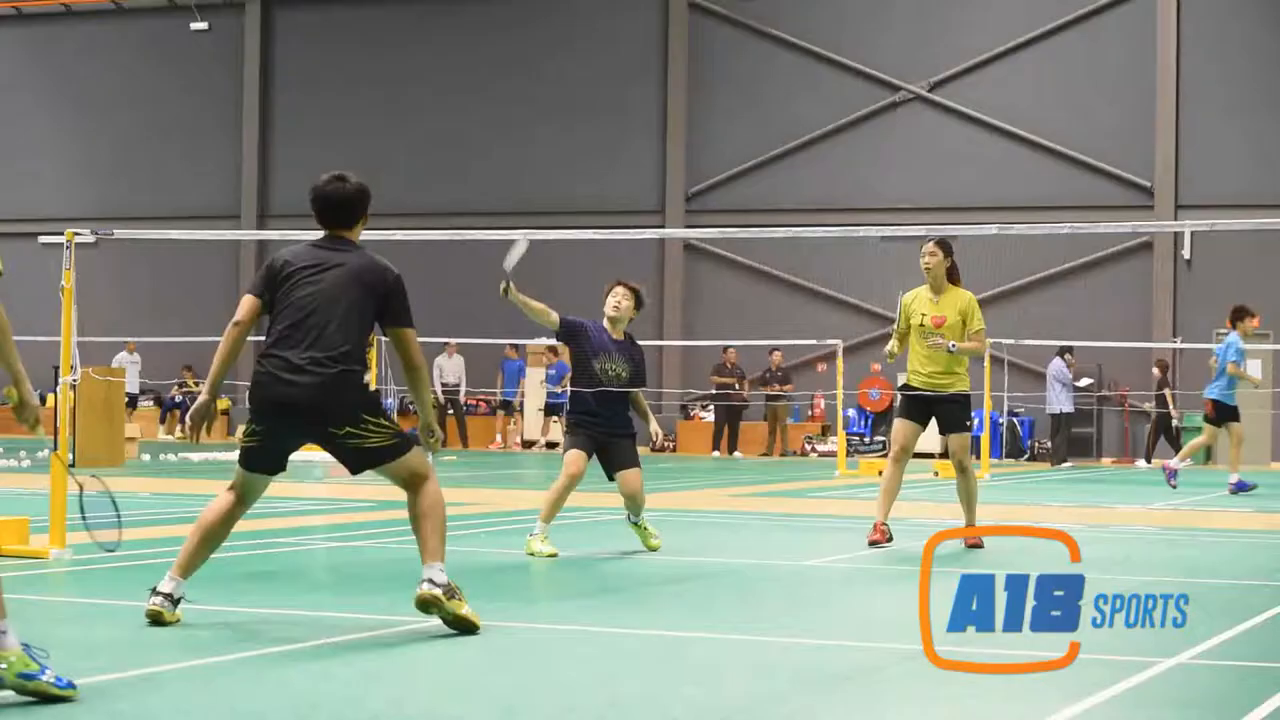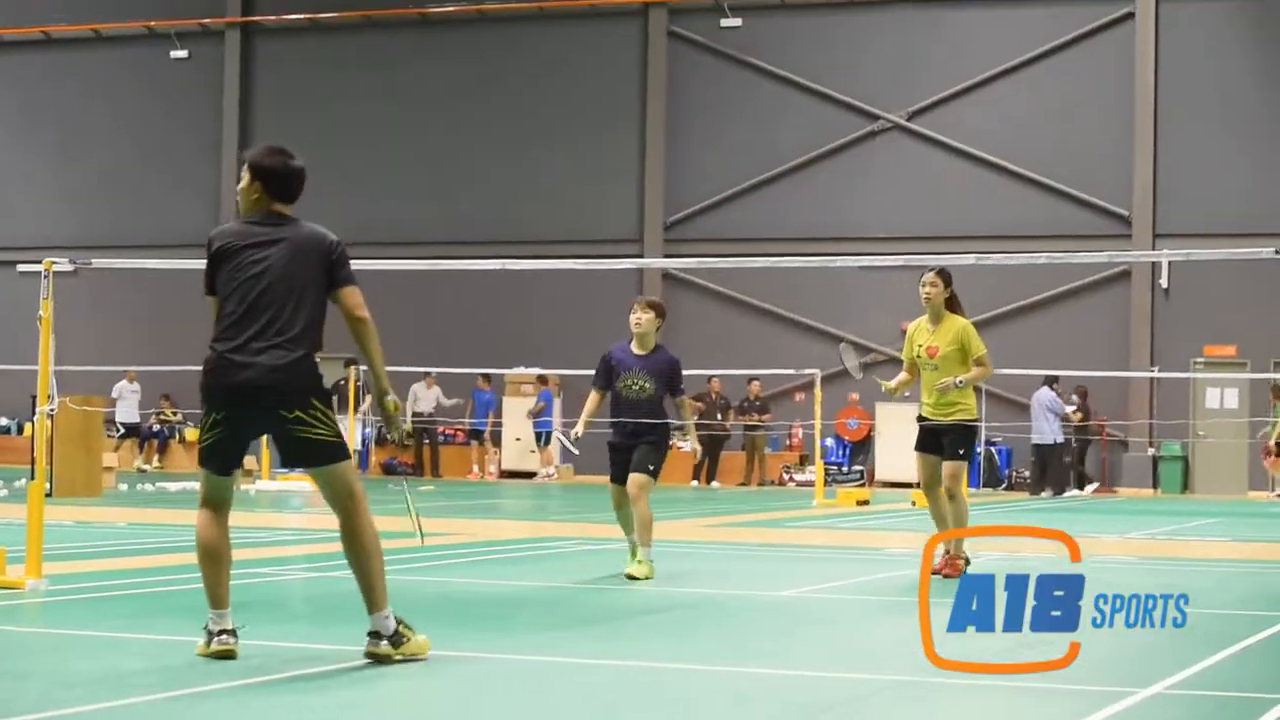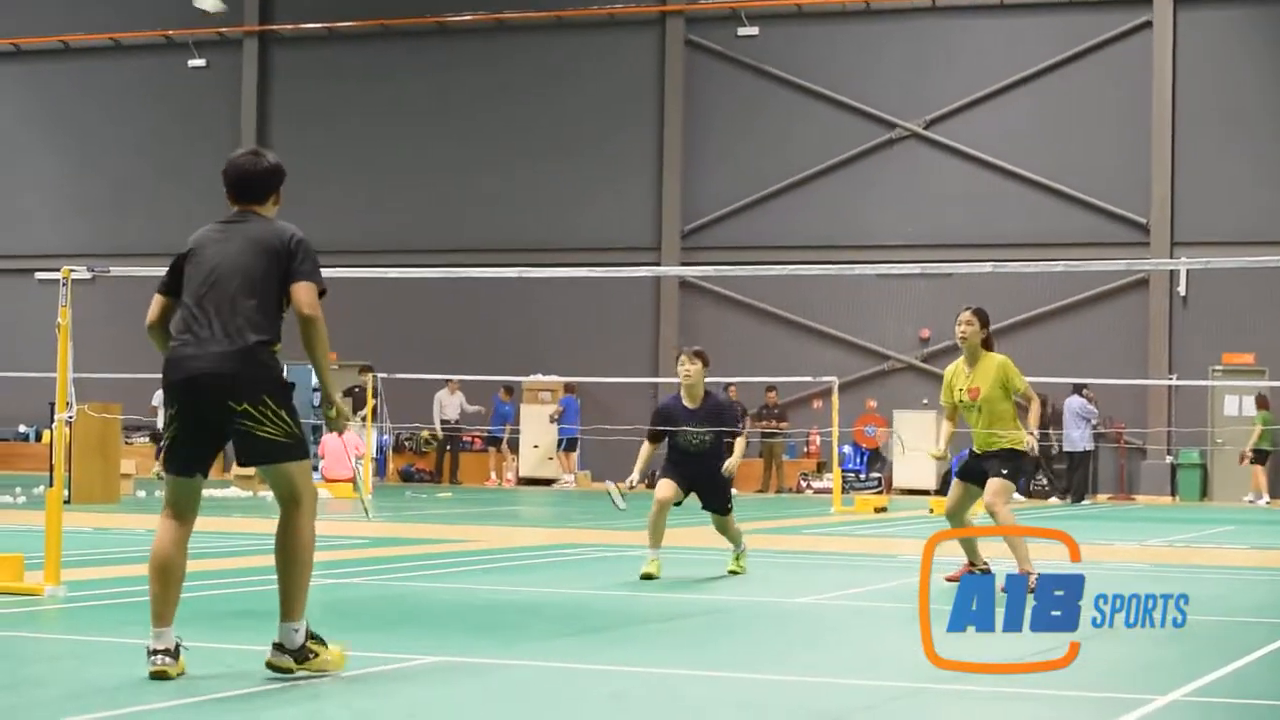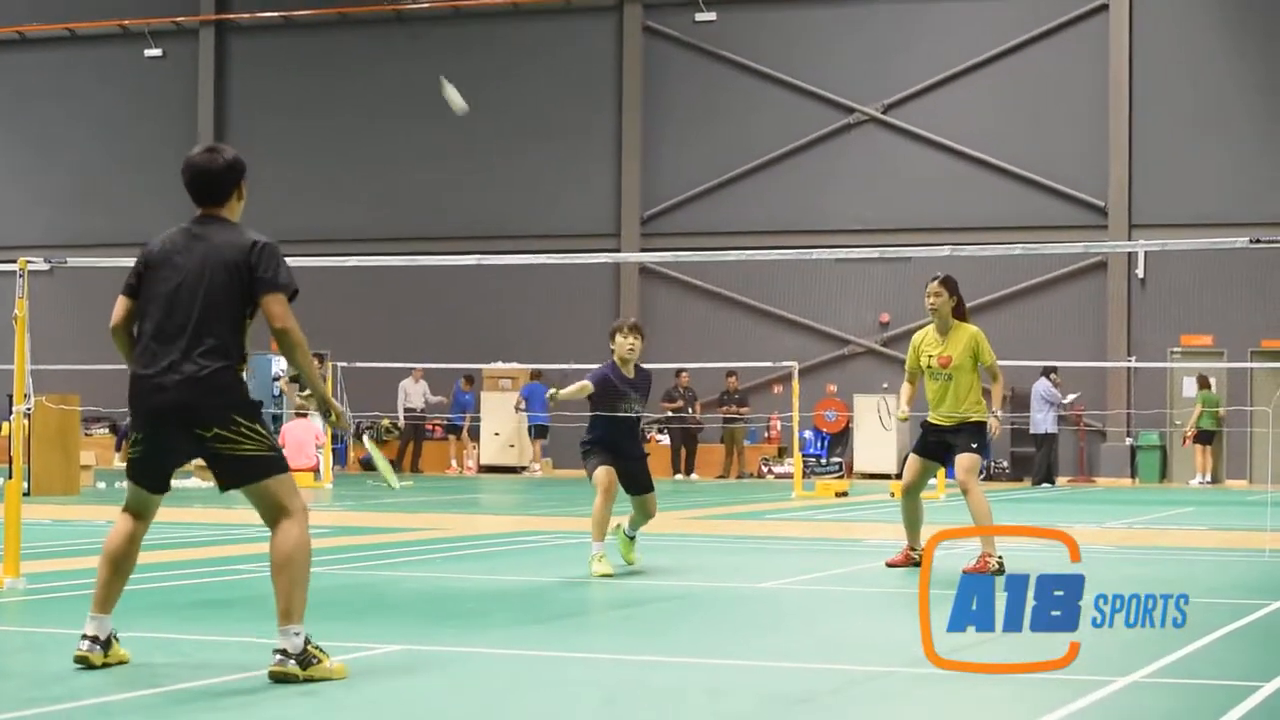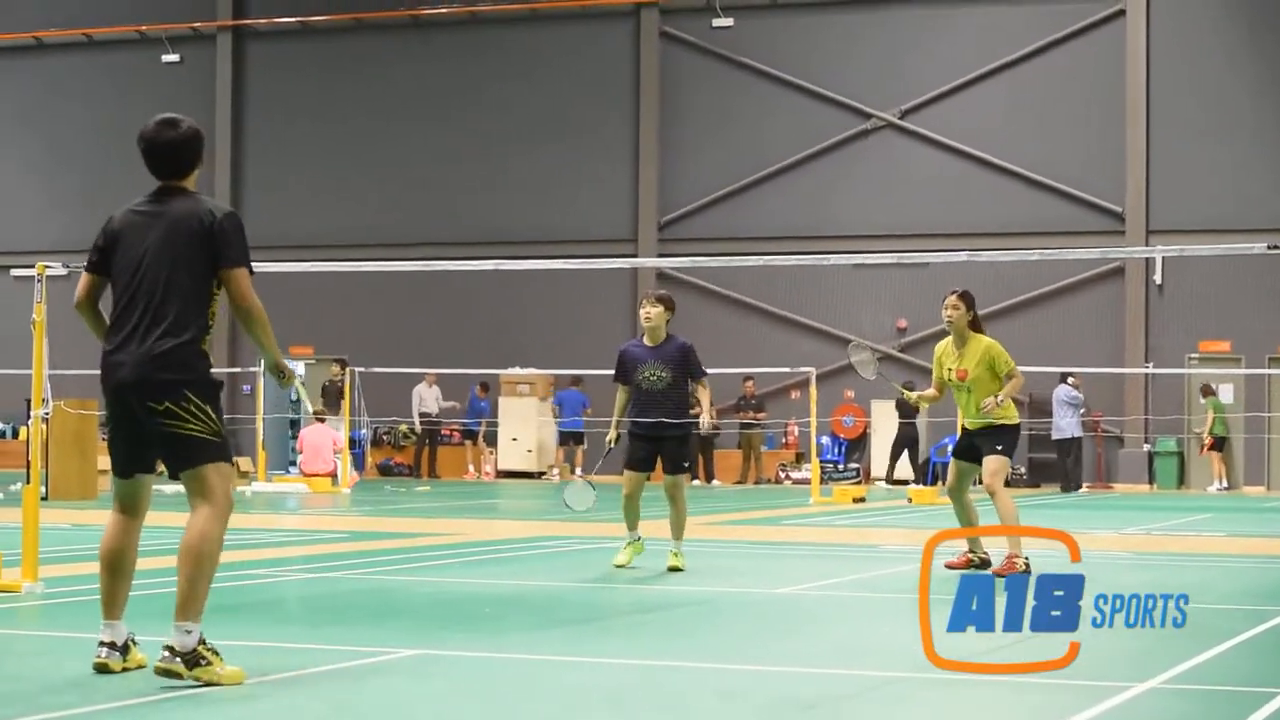
dt=0.7s
person 1, frame 1
left shoulder: (283, 260)
right shoulder: (382, 274)
left elbow: (239, 323)
right elbow: (413, 360)
left wrist: (209, 391)
right wrist: (425, 418)
left hip: (272, 396)
right hip: (339, 398)
left knee: (239, 492)
right knee: (421, 478)
left ankle: (167, 591)
right ankle: (436, 584)
person 1, frame 2
left shoulder: (222, 240)
right shoulder: (322, 244)
left elbow: (220, 317)
right elbow: (359, 317)
right wrist: (384, 390)
left hip: (225, 383)
right hip: (293, 383)
left knee: (213, 503)
right knee: (350, 500)
left ankle: (220, 629)
right ankle: (384, 630)
person 1, frame 3
left shoulder: (198, 241)
right shoulder: (289, 239)
left elbow: (155, 320)
right elbow: (307, 312)
right wrist: (330, 389)
left hip: (184, 377)
right hip: (248, 375)
left knee: (177, 512)
right knee: (299, 499)
left ankle: (162, 647)
right ankle: (291, 640)
person 1, frame 4
left shoulder: (158, 247)
right shoulder: (254, 248)
left elbow: (119, 325)
right elbow: (282, 325)
right wrist: (322, 394)
left hip: (151, 400)
right hip: (215, 399)
left knee: (136, 511)
right knee: (289, 513)
left ankle: (95, 635)
right ankle: (292, 647)
person 1, frame 5
left shoulder: (119, 221)
right shoulder: (216, 218)
left elbow: (83, 299)
right elbow: (242, 297)
right wrist: (275, 357)
left hip: (120, 376)
right hip: (178, 375)
left knee: (127, 506)
right knee: (212, 500)
left ankle: (112, 641)
right ankle: (183, 646)
person 2, frame 1
left shoulder: (965, 300)
right shoulder: (910, 299)
left elbow: (980, 345)
right elbow: (898, 337)
left wrist: (952, 347)
right wrist: (892, 347)
left hip: (953, 389)
right hip: (916, 386)
left knee: (961, 461)
right knee: (898, 452)
left ankle: (971, 528)
right ankle: (880, 525)
person 2, frame 2
left shoulder: (961, 327)
right shoulder: (914, 329)
left elbow: (985, 367)
right elbow: (909, 371)
left wrist: (958, 381)
right wrist: (894, 384)
left hip: (959, 417)
right hip: (929, 416)
left knee: (951, 487)
right knee: (928, 487)
left ankle: (957, 556)
right ankle: (949, 549)
person 2, frame 3
left shoulder: (1001, 364)
right shoulder: (951, 372)
left elbow: (1033, 401)
right elbow: (949, 418)
left wrist: (1030, 434)
right wrist: (942, 445)
left hip: (1010, 449)
right hip: (979, 450)
left knee: (993, 504)
right knee: (952, 510)
left ankle: (1028, 573)
right ankle: (977, 563)
person 2, frame 4
left shoulder: (972, 335)
right shoulder: (919, 338)
left elbow: (996, 377)
right elbow: (910, 381)
left wrist: (995, 412)
right wrist: (904, 405)
left hip: (970, 423)
right hip: (935, 424)
left knee: (966, 481)
right knee: (909, 486)
left ankle: (991, 557)
right ankle: (914, 550)
person 2, frame 5
left shoulder: (987, 346)
right shoulder: (942, 349)
left elbow: (1017, 378)
right elbow: (937, 391)
left wrist: (999, 398)
right wrist: (920, 396)
left hip: (1001, 425)
right hip: (971, 427)
left knee: (993, 484)
right knee: (954, 488)
left ankle: (1017, 558)
right ankle: (977, 552)
person 3, frame 1
left shoulder: (635, 351)
right shoulder: (584, 331)
right elbow: (548, 316)
left wrist: (651, 421)
right wrist: (516, 296)
left hip: (619, 431)
right hip: (582, 423)
left knee: (635, 492)
right knee: (573, 471)
left ankle: (637, 521)
right ankle: (538, 534)
person 3, frame 2
left shoulder: (668, 361)
right shoulder: (613, 356)
left elbow: (680, 400)
right elbow: (598, 393)
left wrist: (692, 436)
right wrist: (581, 423)
left hip: (652, 437)
right hip: (620, 438)
left knee: (636, 492)
right knee: (619, 500)
left ankle: (644, 560)
right ankle: (634, 541)
person 3, frame 3
left shoulder: (720, 406)
right shoulder: (666, 408)
left elbow: (740, 437)
right elbow: (651, 443)
left wrist: (735, 459)
right wrist: (636, 473)
left hip: (712, 473)
right hip: (678, 468)
left knee: (724, 525)
right knee: (662, 499)
left ankle: (739, 552)
right ankle: (652, 559)
person 3, frame 4
left shoulder: (645, 377)
right shoulder: (604, 375)
right elbow: (583, 387)
right wrist: (561, 393)
left hip: (630, 451)
right hip: (600, 448)
left knee: (648, 510)
right knee: (608, 487)
left ankle: (627, 533)
right ankle: (597, 555)
person 3, frame 5
left shoulder: (682, 348)
right shoulder: (628, 352)
left elbow: (702, 384)
right elbow: (624, 389)
left wrist: (705, 412)
right wrist: (614, 426)
left hip: (675, 431)
right hip: (640, 432)
left knee: (675, 492)
right knee: (630, 492)
left ankle: (676, 550)
right ankle: (634, 541)
